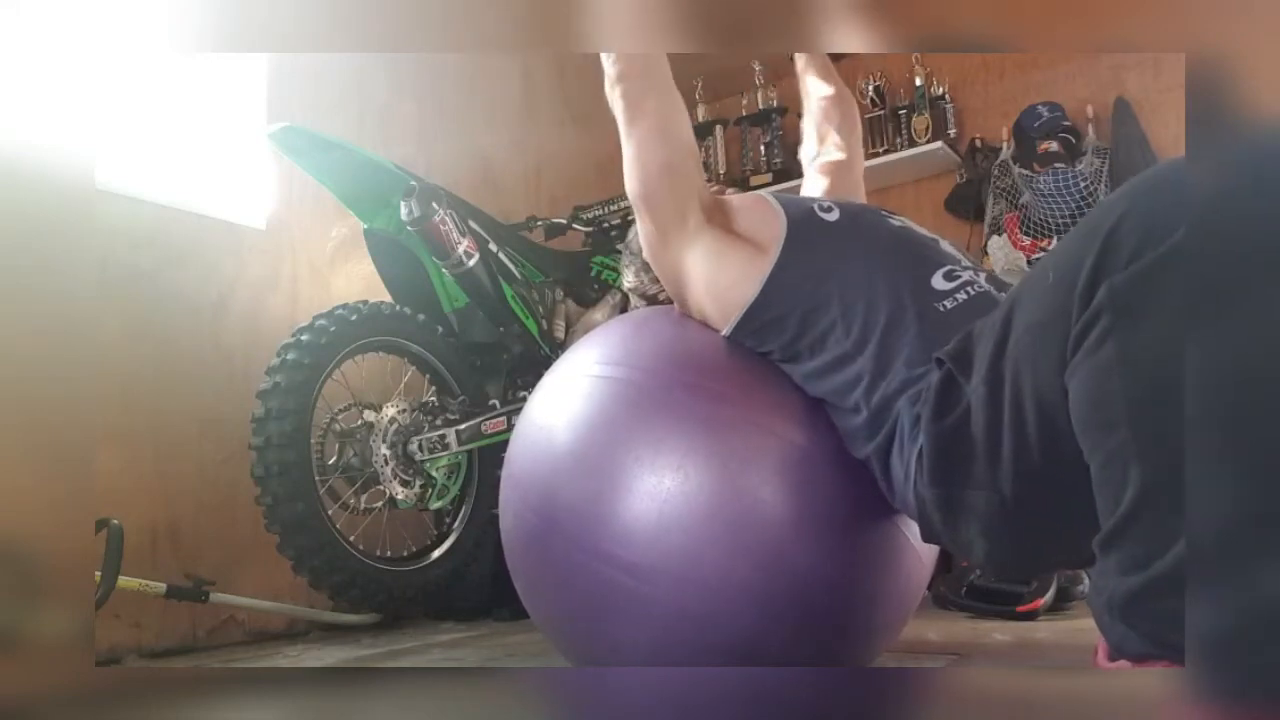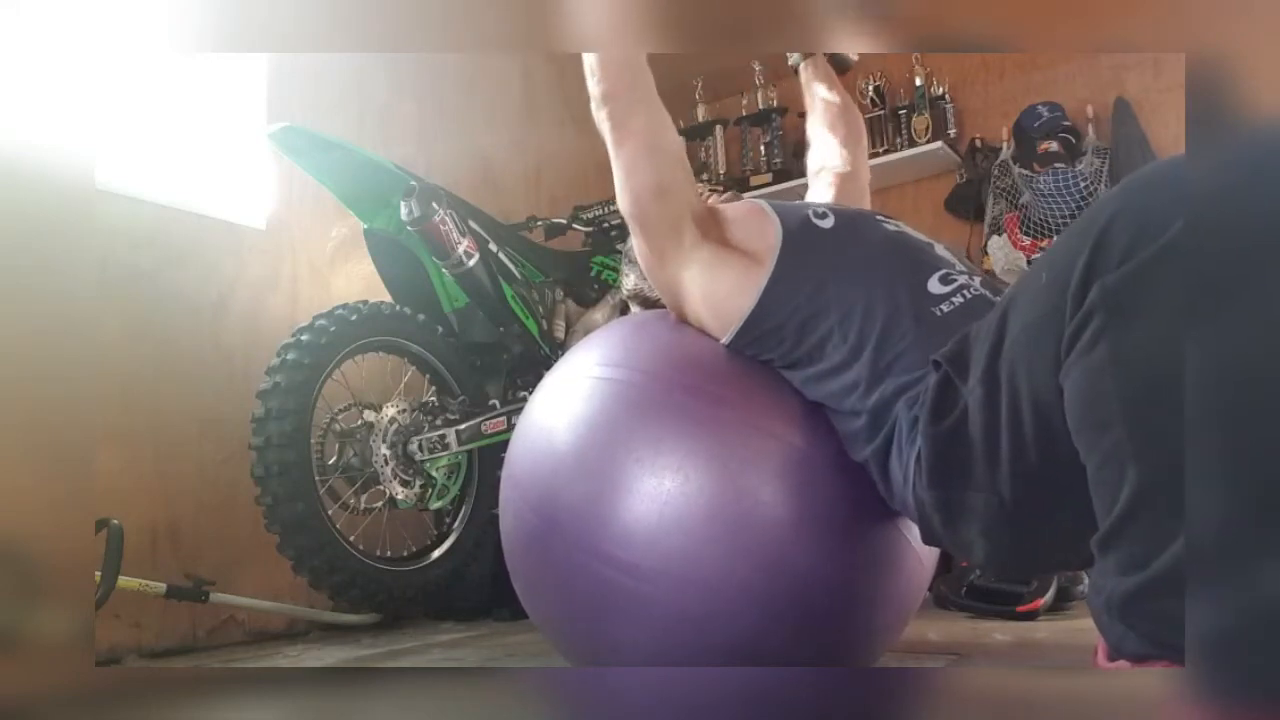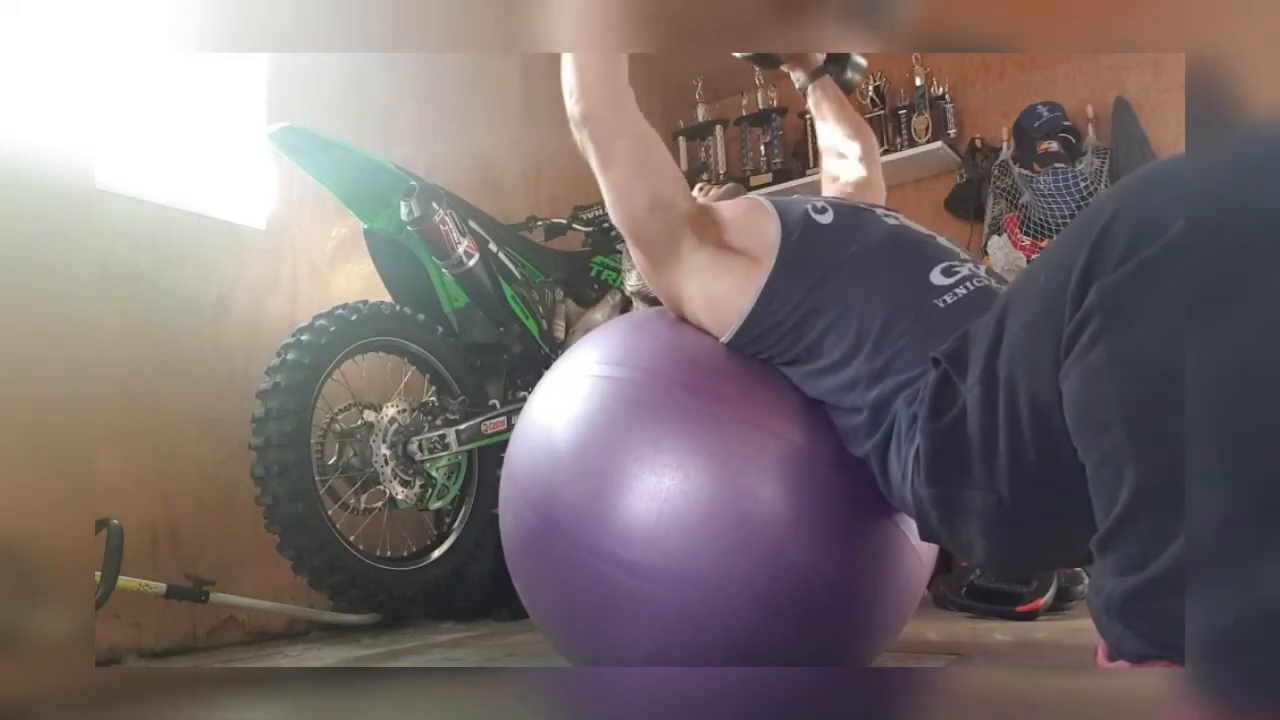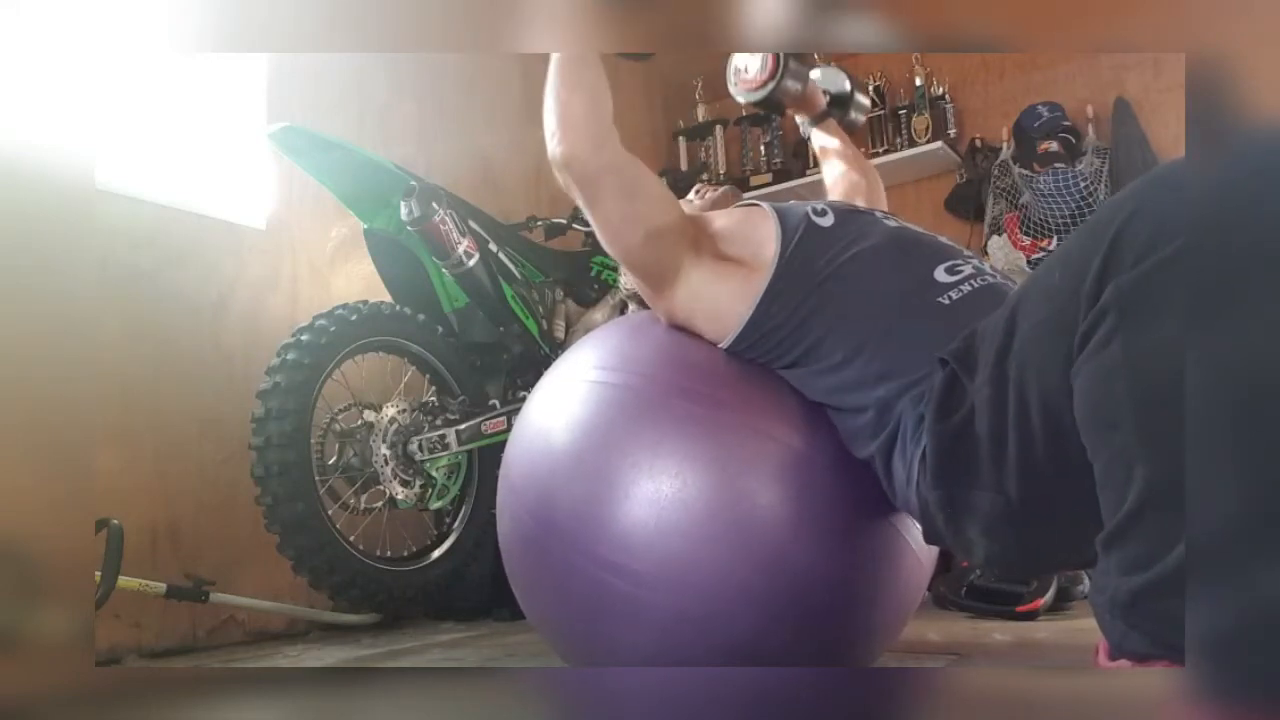
dt=0.2s
person 1, frame 1
left shoulder: (807, 217)
right shoulder: (690, 242)
left elbow: (832, 134)
right elbow: (634, 85)
left wrist: (807, 54)
right hip: (966, 431)
right knee: (1169, 210)
right ankle: (1153, 641)
person 1, frame 2
left shoulder: (809, 226)
right shoulder: (687, 252)
left elbow: (839, 145)
right elbow: (620, 101)
left wrist: (808, 58)
right hip: (964, 429)
right knee: (1160, 211)
right ankle: (1153, 643)
person 1, frame 3
left shoulder: (799, 230)
right shoulder: (687, 252)
left elbow: (856, 156)
right elbow: (598, 116)
left wrist: (810, 73)
right hip: (963, 428)
right knee: (1162, 207)
person 1, frame 4
left shoulder: (801, 223)
right shoulder: (683, 257)
left elbow: (854, 177)
right elbow: (582, 152)
left wrist: (813, 111)
right wrist: (575, 42)
right hip: (964, 424)
right knee: (1165, 213)
right ankle: (1148, 642)
